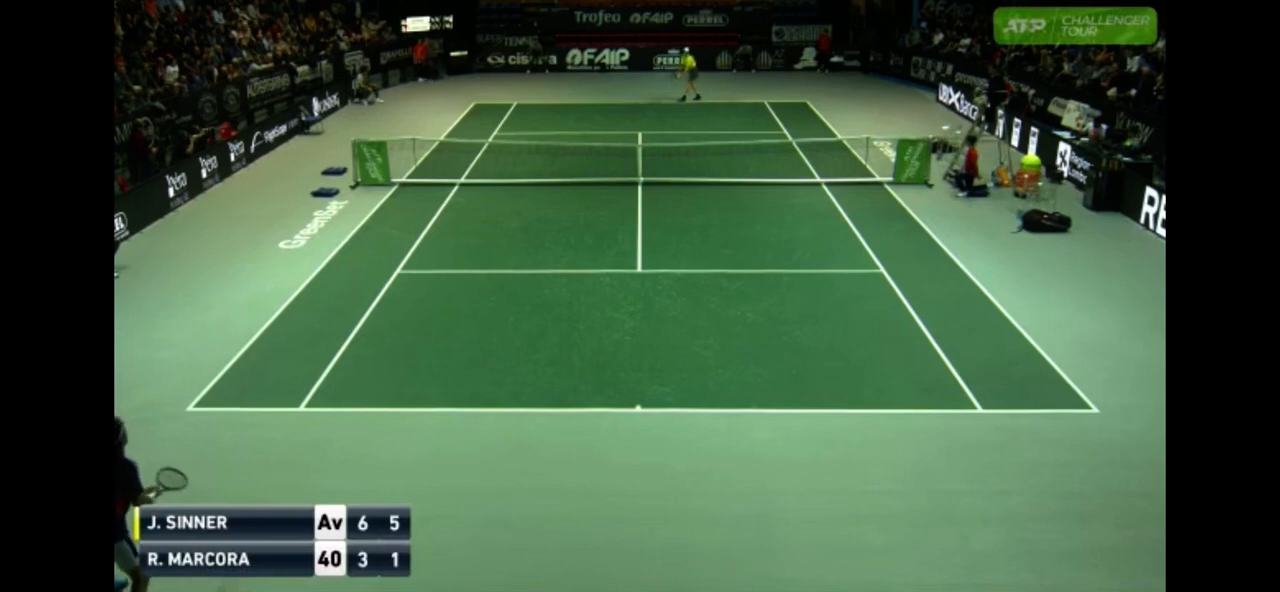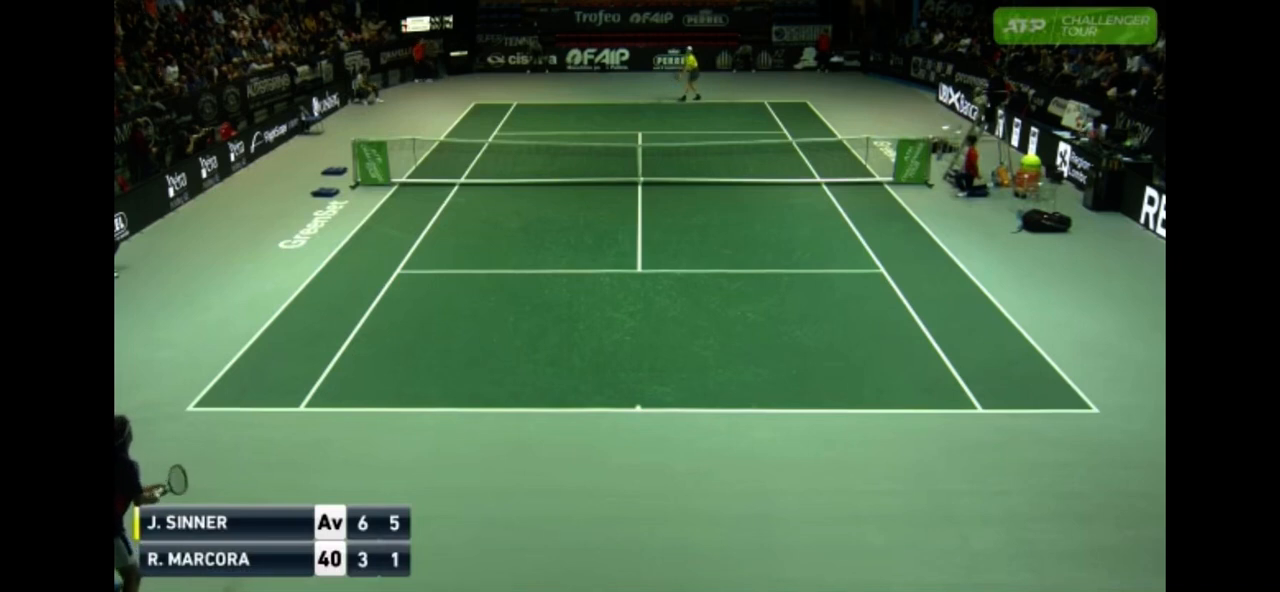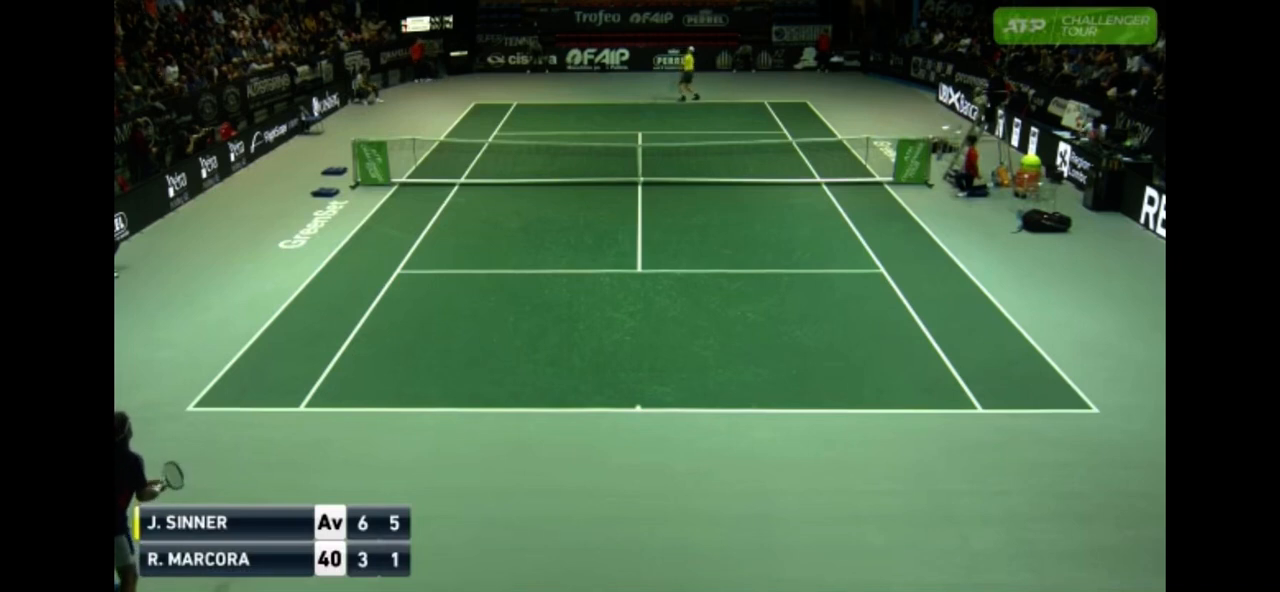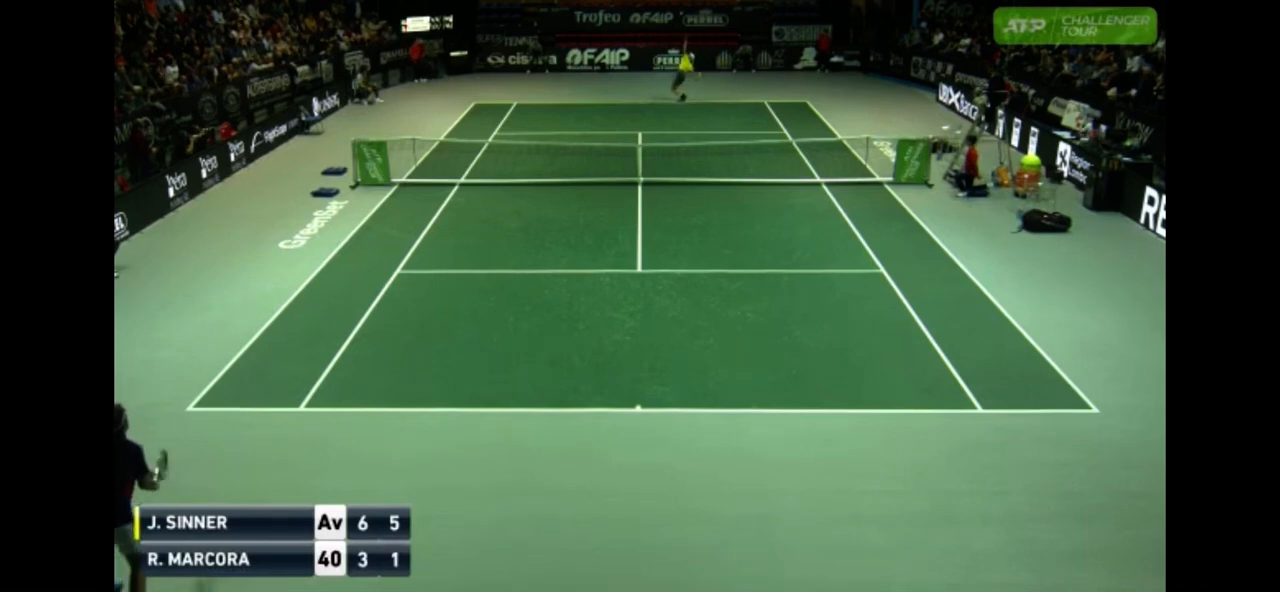
dt=0.3s
person 1, frame 1
right shoulder: (126, 466)
right elbow: (137, 501)
left wrist: (142, 492)
right wrist: (152, 496)
right hip: (116, 532)
right knee: (141, 576)
person 1, frame 2
right shoulder: (127, 465)
right elbow: (138, 501)
left wrist: (145, 490)
right wrist: (156, 496)
right hip: (113, 529)
right knee: (132, 576)
person 1, frame 3
right shoulder: (132, 460)
right elbow: (142, 495)
left wrist: (145, 484)
right wrist: (157, 489)
right hip: (116, 525)
right knee: (129, 575)
person 1, frame 4
right shoulder: (132, 450)
right elbow: (146, 484)
left wrist: (147, 474)
right wrist: (157, 474)
right hip: (121, 516)
right knee: (139, 564)
